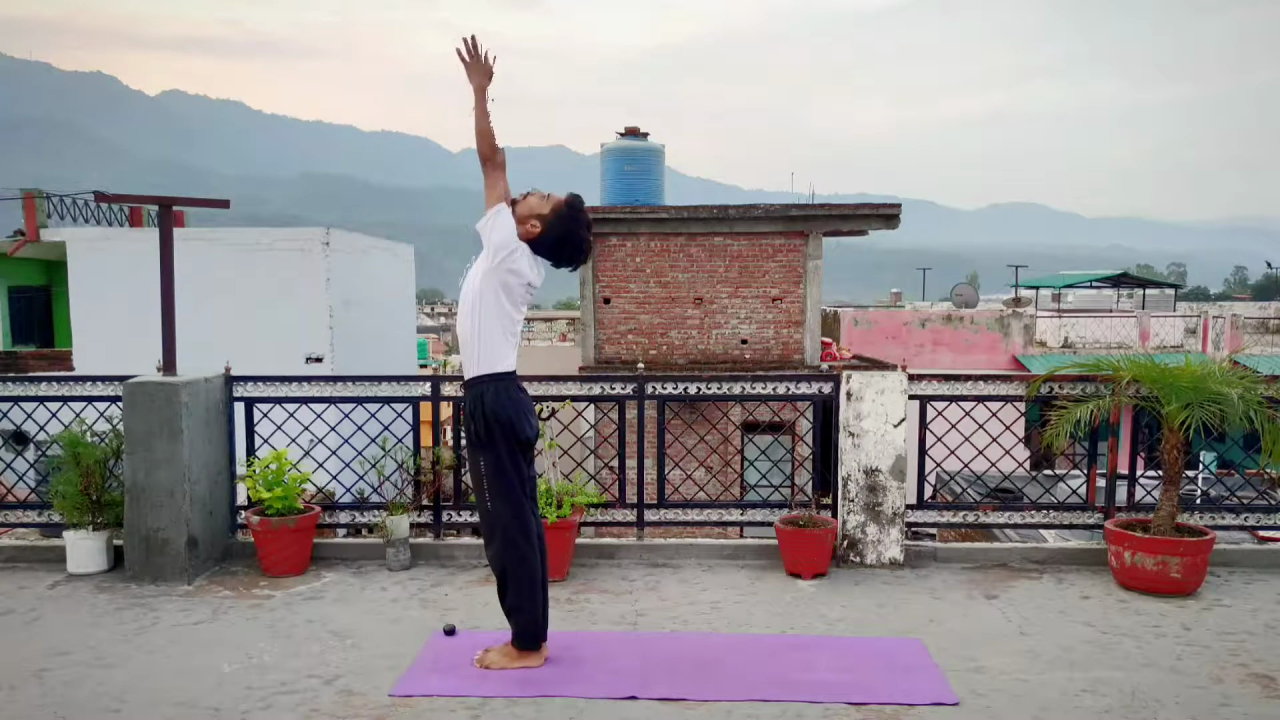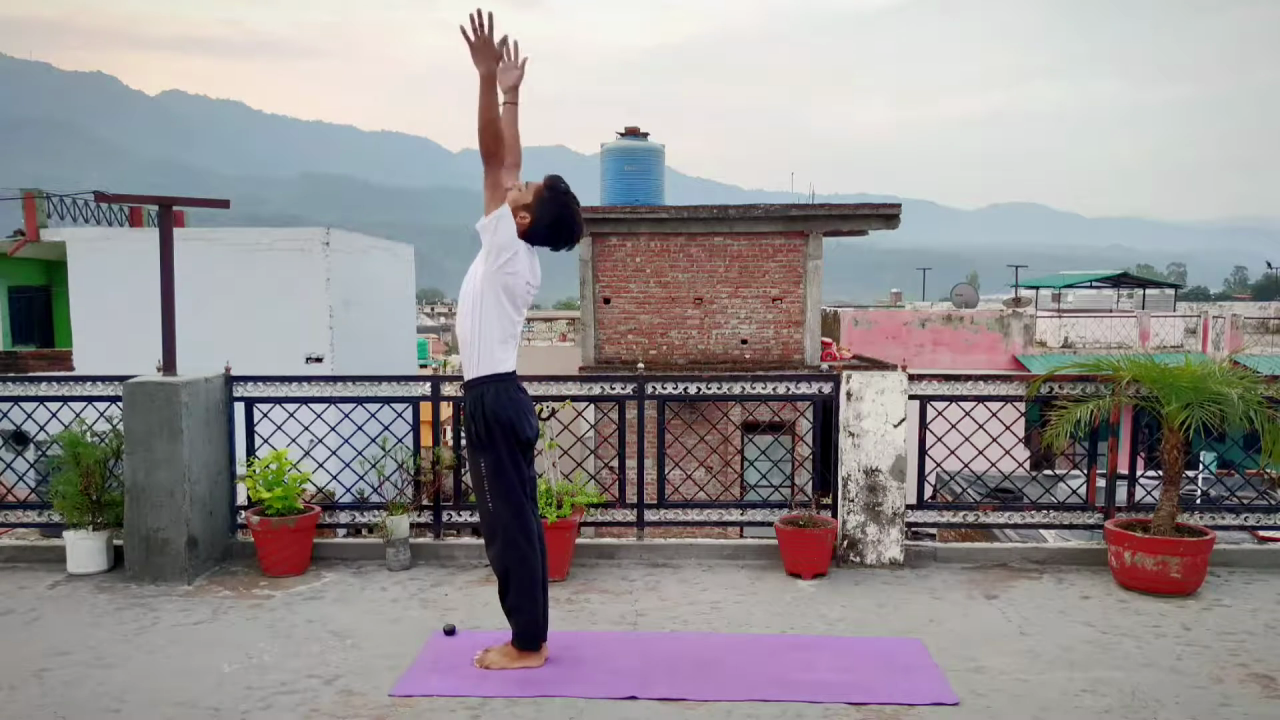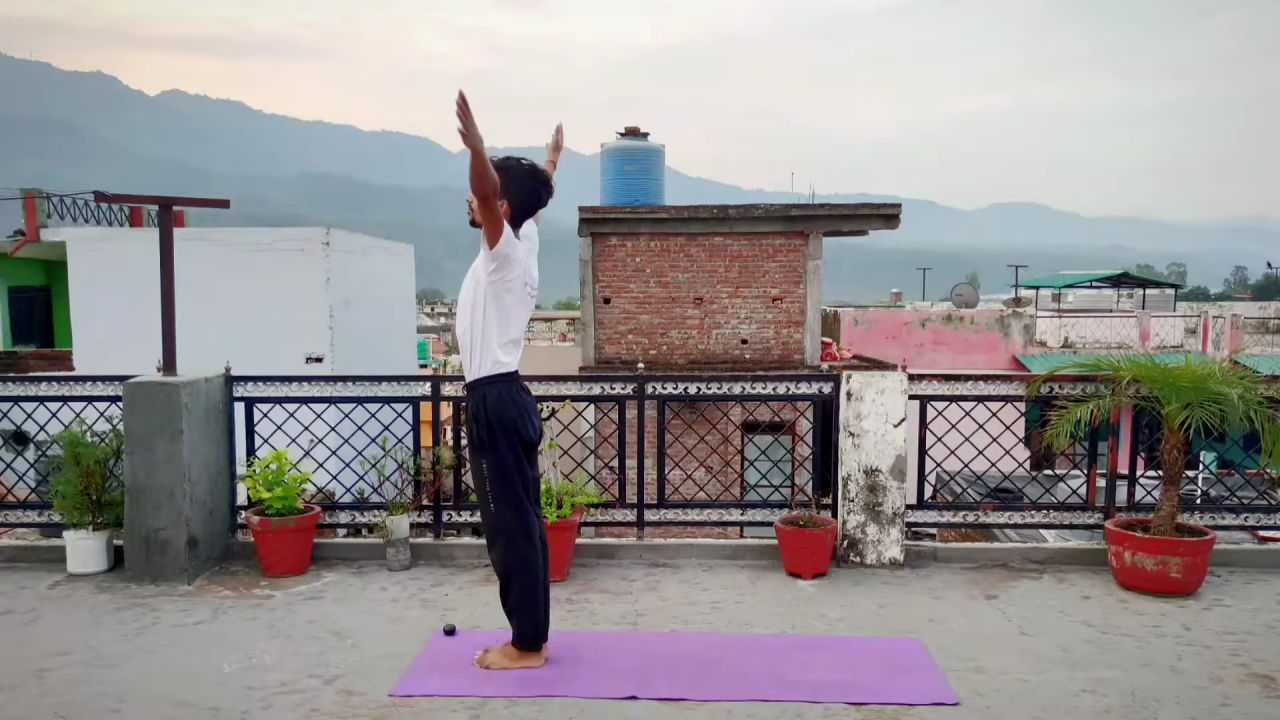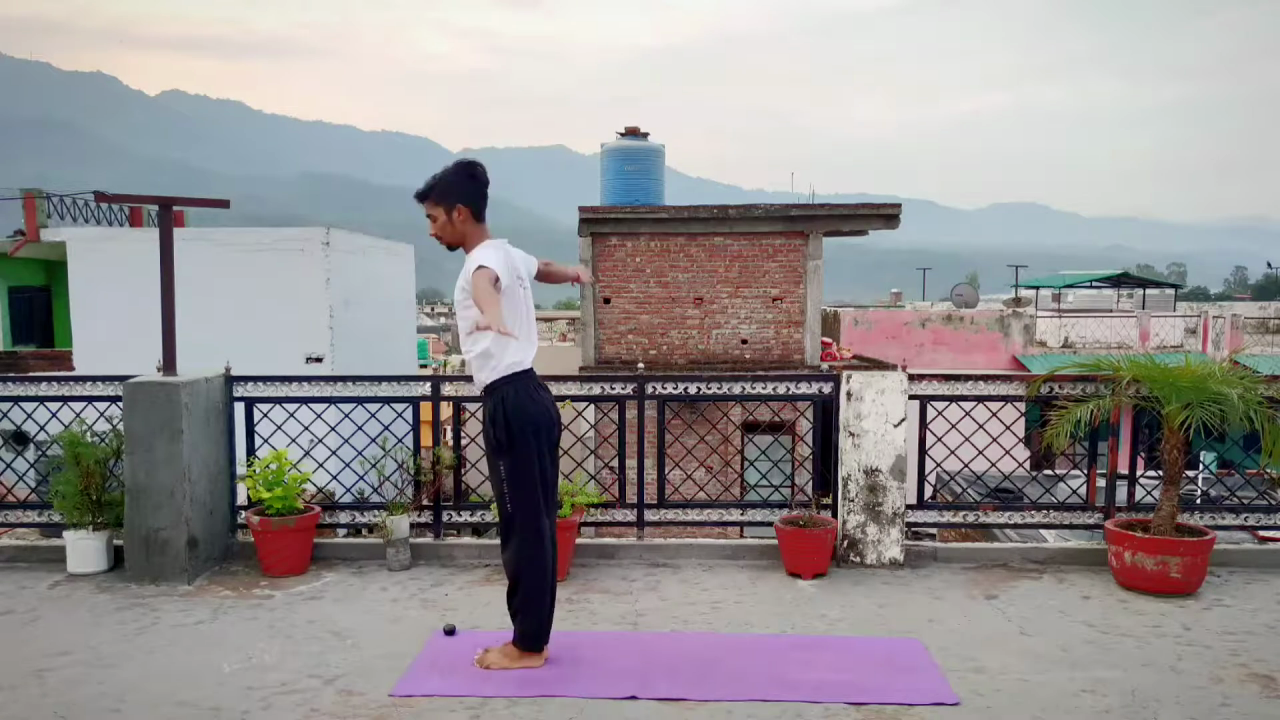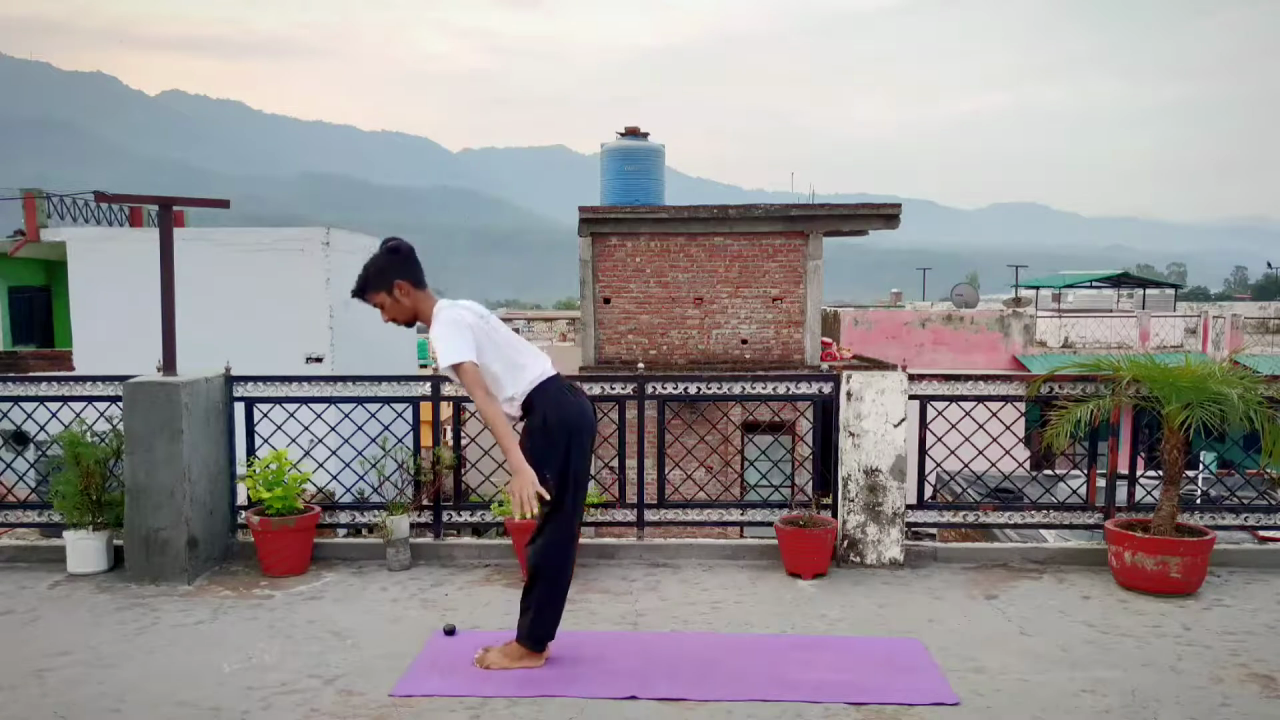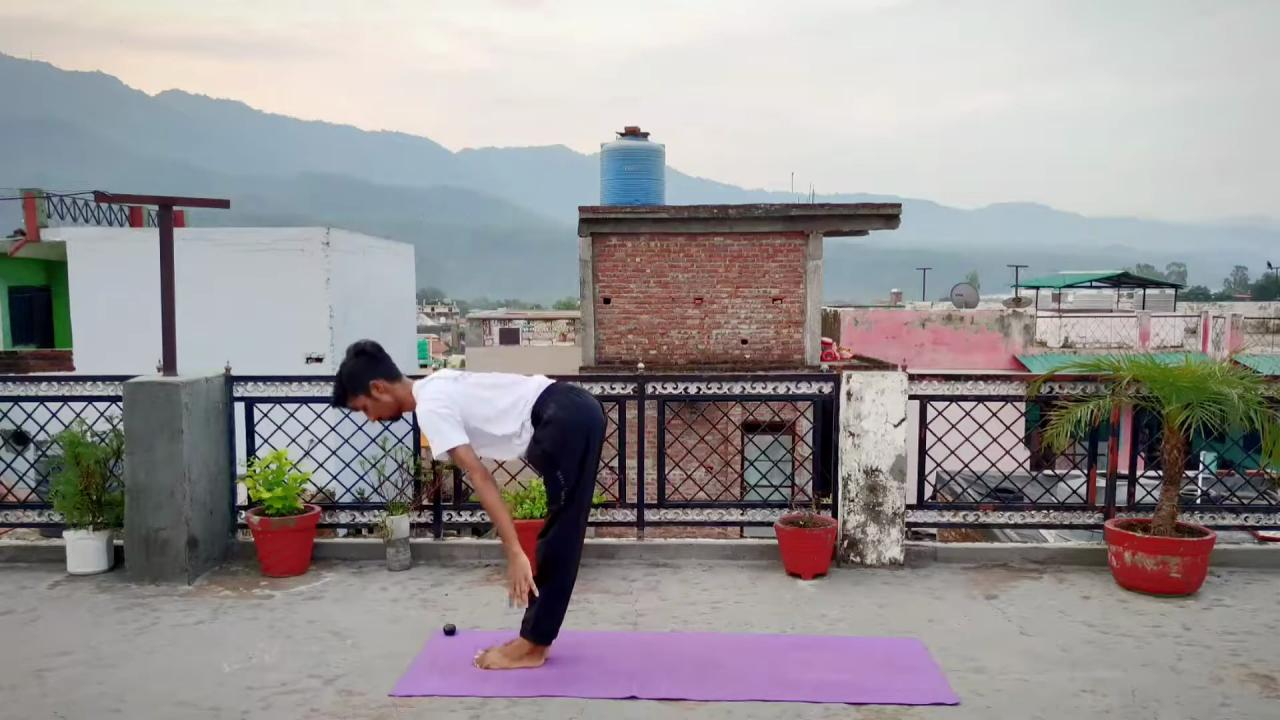
dt=0.2s
person 1, frame 1
left shoulder: (507, 250)
right shoulder: (520, 258)
left elbow: (490, 162)
right elbow: (496, 166)
left wrist: (479, 87)
right wrist: (481, 87)
left hip: (491, 400)
right hip: (500, 397)
left knee: (508, 525)
right knee: (516, 523)
left ankle: (527, 645)
right ankle: (529, 636)
person 1, frame 2
left shoulder: (505, 248)
right shoulder: (520, 254)
left elbow: (498, 158)
right elbow: (508, 162)
left wrist: (489, 76)
right wrist: (508, 92)
left hip: (491, 400)
right hip: (502, 397)
left knee: (508, 523)
right knee: (516, 520)
left ankle: (527, 646)
right ankle: (530, 635)
person 1, frame 3
left shoulder: (505, 251)
right shoulder: (525, 242)
left elbow: (489, 201)
right elbow: (535, 195)
left wrist: (479, 148)
right wrist: (552, 154)
left hip: (493, 402)
right hip: (505, 397)
left knee: (509, 524)
right knee: (519, 521)
left ankle: (527, 645)
right ankle: (529, 636)
person 1, frame 4
left shoulder: (482, 259)
right shoulder: (507, 253)
left elbow: (487, 288)
right elbow: (546, 267)
left wrist: (488, 315)
right wrist: (578, 274)
left hip: (510, 400)
right hip: (521, 399)
left knee: (525, 530)
right knee: (532, 527)
left ankle: (528, 646)
right ankle: (530, 638)
person 1, frame 5
left shoulder: (445, 328)
right shoulder: (458, 311)
left elbow: (486, 398)
left wrist: (518, 465)
left hip: (554, 417)
right hip: (563, 409)
left knee: (549, 533)
right knee: (553, 532)
left ankle: (530, 647)
right ankle: (532, 639)
person 1, frame 6
left shoulder: (431, 408)
right shoulder: (437, 390)
left elbow: (482, 481)
left wrist: (516, 554)
left hip: (567, 422)
right hip: (576, 413)
left knee: (560, 534)
right knee: (560, 531)
left ankle: (533, 644)
right ankle: (536, 635)
